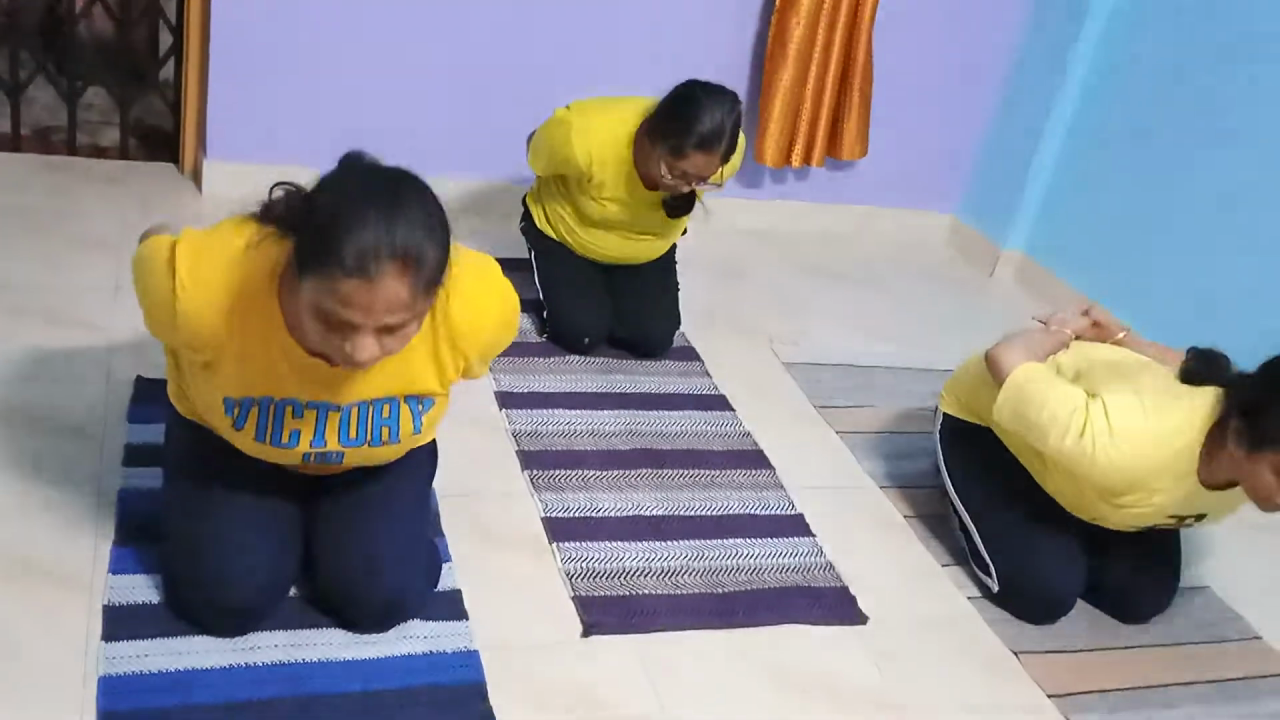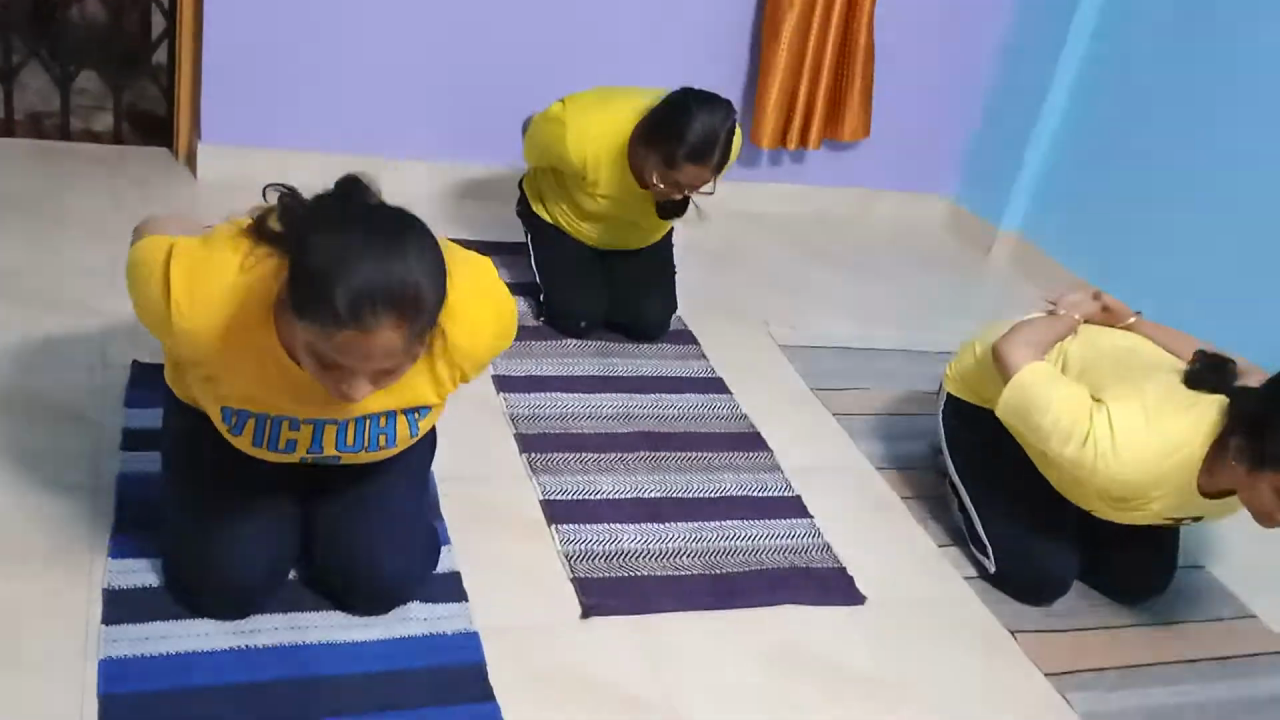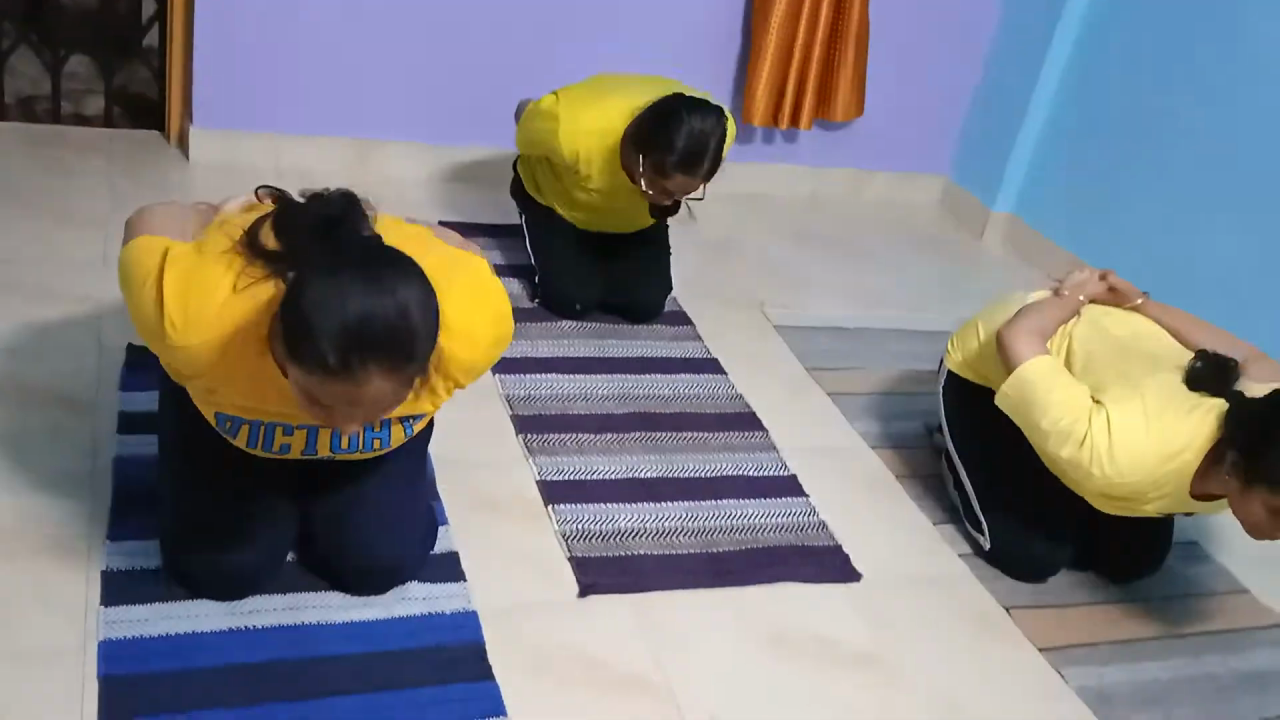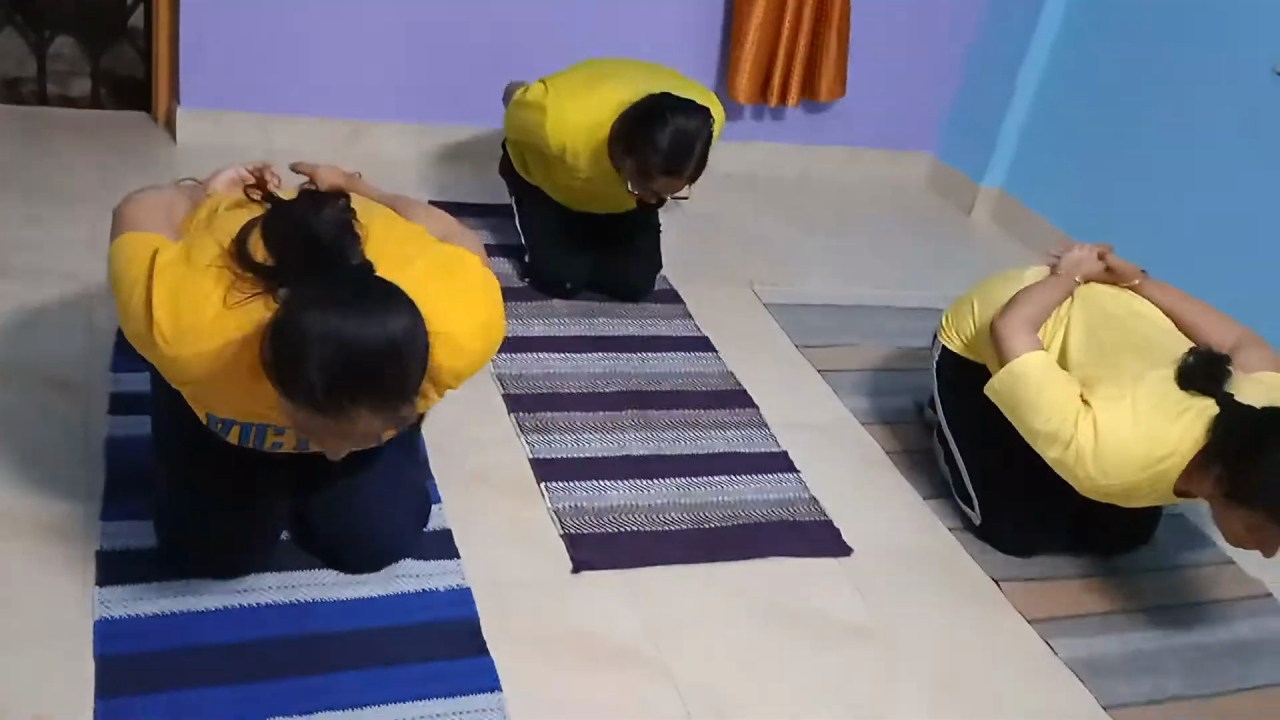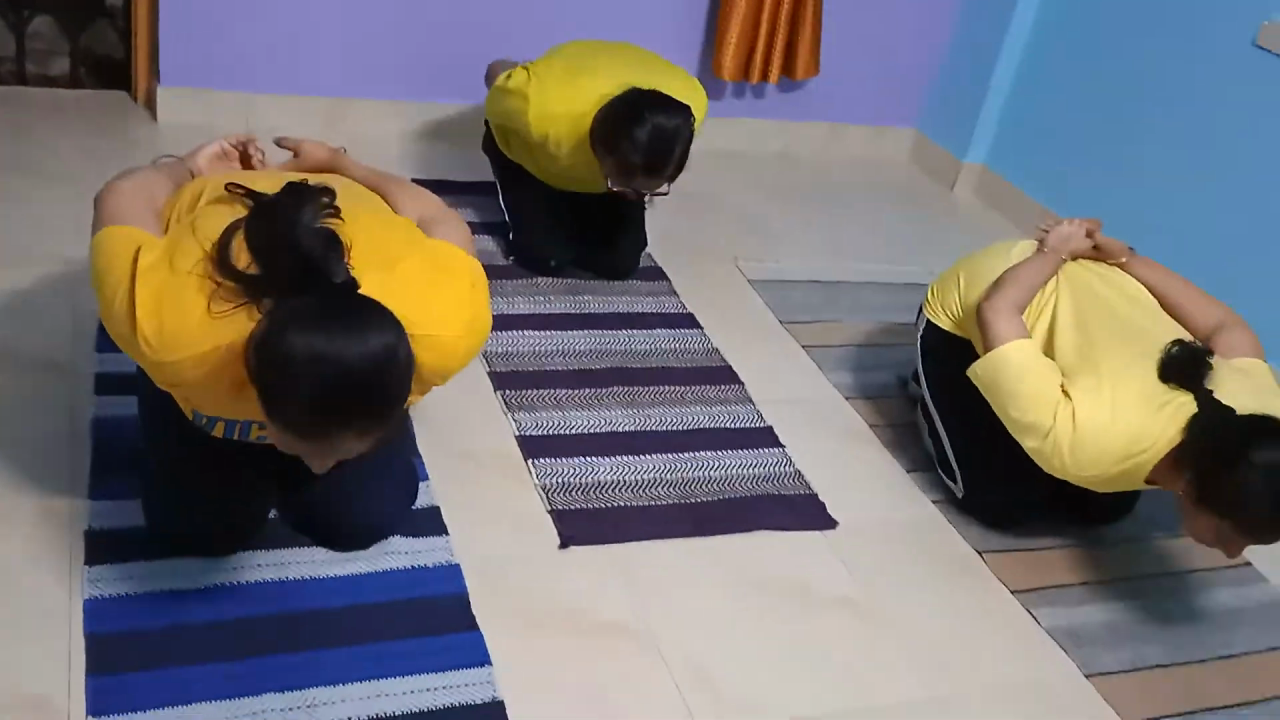
dt=0.2s
person 1, frame 1
left shoulder: (480, 307)
right shoulder: (202, 283)
right elbow: (154, 248)
left knee: (385, 597)
right knee: (226, 599)
right ankle: (278, 508)
person 1, frame 2
left shoulder: (477, 317)
right shoulder: (198, 299)
left elbow: (461, 263)
right elbow: (152, 235)
right wrist: (223, 239)
left knee: (384, 581)
right knee: (226, 584)
person 1, frame 3
left shoulder: (470, 329)
right shoulder: (195, 320)
left elbow: (455, 251)
right elbow: (148, 225)
right wrist: (217, 222)
left knee: (382, 563)
right knee: (222, 569)
person 1, frame 4
left shoulder: (459, 332)
right shoulder: (189, 333)
left elbow: (460, 242)
right elbow: (140, 212)
left wrist: (356, 191)
right wrist: (206, 199)
left knee: (378, 542)
right knee: (211, 549)
person 1, frame 5
left shoulder: (443, 330)
right shoulder: (174, 334)
left elbow: (442, 222)
right elbow: (122, 198)
left wrist: (337, 164)
right wrist: (186, 172)
left knee: (367, 519)
right knee: (200, 527)
person 2, frame 1
right shoulder: (1130, 445)
right elbow: (1003, 359)
left wrist: (1120, 338)
right wrist: (1064, 333)
left knee: (1142, 599)
right knee: (1045, 596)
right ankle: (975, 495)
person 2, frame 2
right shoulder: (1128, 455)
left elbow: (1248, 378)
right elbow: (1011, 353)
left wrist: (1130, 322)
right wrist: (1072, 316)
left knee: (1141, 580)
right knee: (1039, 577)
right ankle: (972, 479)
person 2, frame 3
right shoulder: (1125, 459)
left elbow: (1252, 362)
right elbow: (1016, 340)
left wrist: (1136, 302)
right wrist: (1075, 296)
left knee: (1134, 561)
right knee: (1034, 557)
right ankle: (964, 453)
person 2, frame 4
right shoulder: (1109, 459)
left elbow: (1247, 347)
right elbow: (1010, 329)
left wrist: (1135, 280)
right wrist: (1070, 275)
left knee: (1124, 535)
right knee: (1022, 533)
right ankle: (953, 427)
person 2, frame 5
right shoulder: (1087, 446)
left elbow: (1228, 328)
right elbow: (996, 312)
left wrist: (1121, 257)
right wrist: (1056, 251)
left knee: (1103, 507)
right knee: (1002, 505)
right ankle: (939, 400)
person 3, frame 1
left shoulder: (725, 156)
right shoulder: (584, 135)
right elbow: (537, 151)
right hip: (565, 234)
left knee: (653, 340)
right knee: (582, 334)
person 3, frame 2
left shoulder: (723, 144)
right shoulder: (579, 131)
right elbow: (533, 132)
right hip: (563, 218)
left knee: (650, 323)
right knee: (578, 318)
person 3, frame 3
left shoulder: (711, 136)
right shoulder: (572, 127)
right elbow: (525, 115)
right hip: (557, 200)
left knee: (646, 305)
right knee: (572, 300)
person 3, frame 4
left shoulder: (701, 122)
right shoulder: (560, 117)
right elbow: (514, 96)
right hip: (546, 178)
left knee: (635, 284)
right knee: (563, 280)
person 3, frame 5
left shoulder: (689, 105)
right shoulder: (541, 106)
right elbow: (496, 73)
right hip: (529, 154)
left knee: (620, 263)
right knee: (546, 257)
